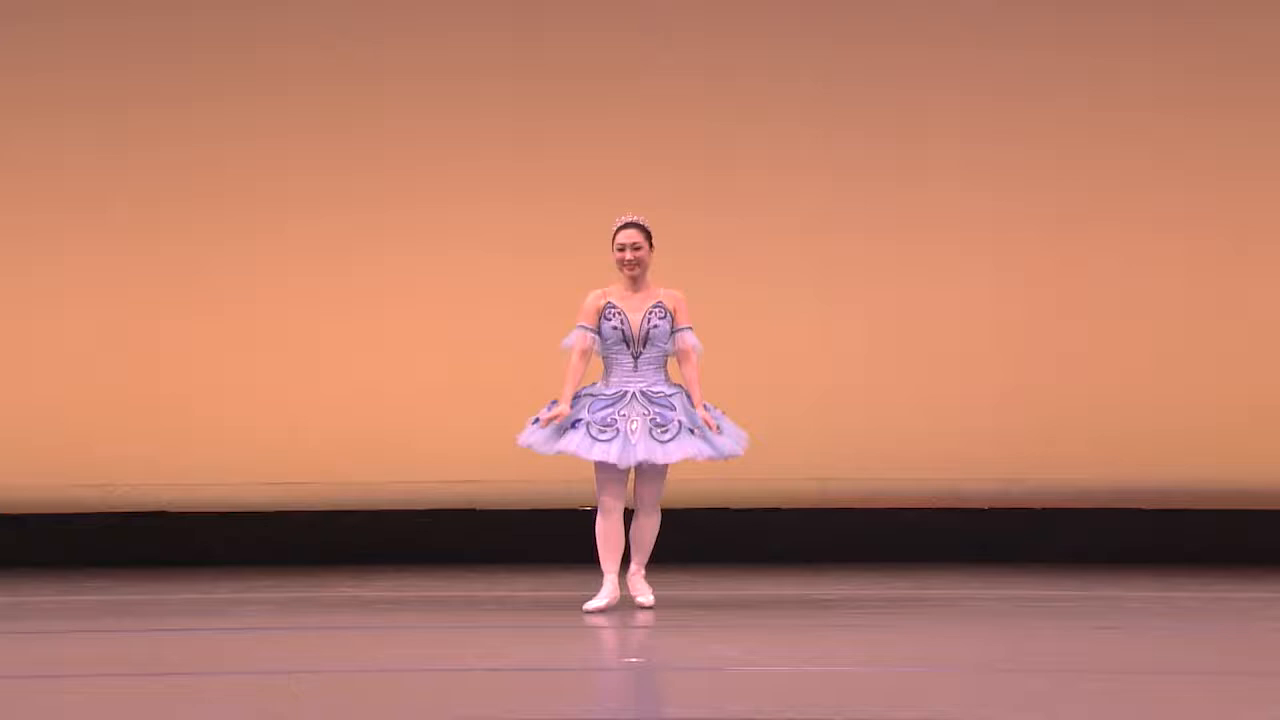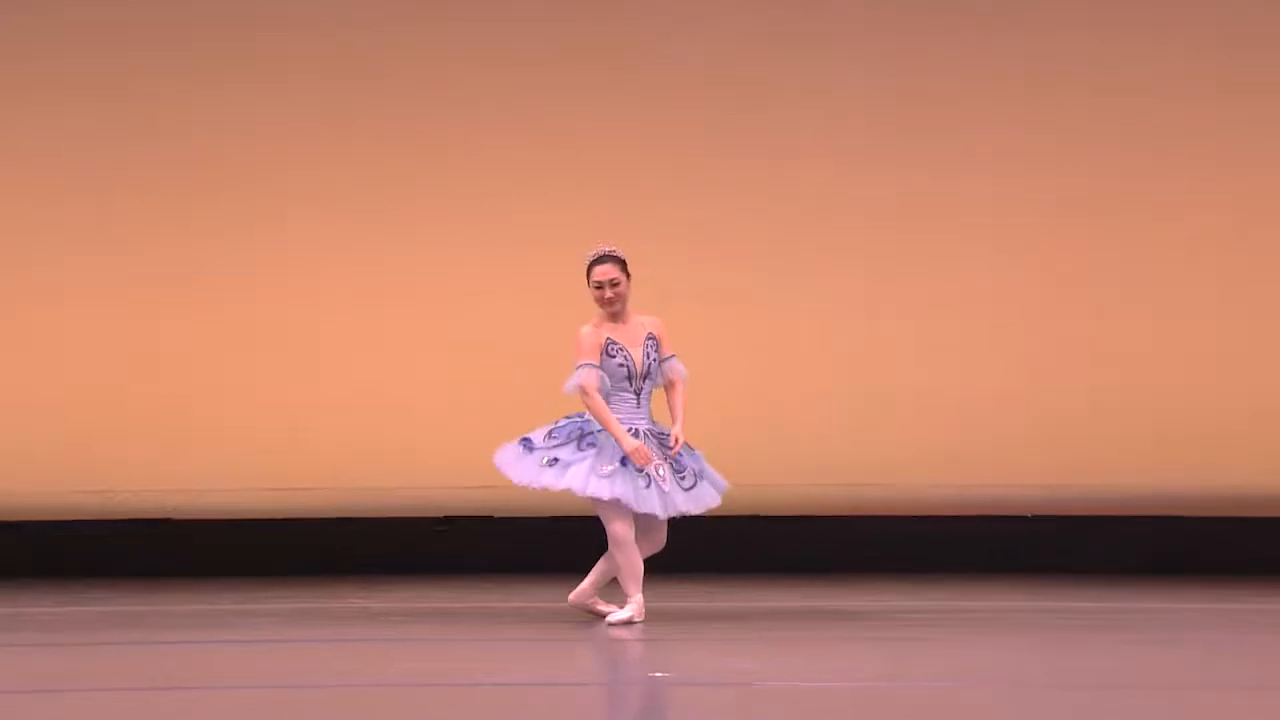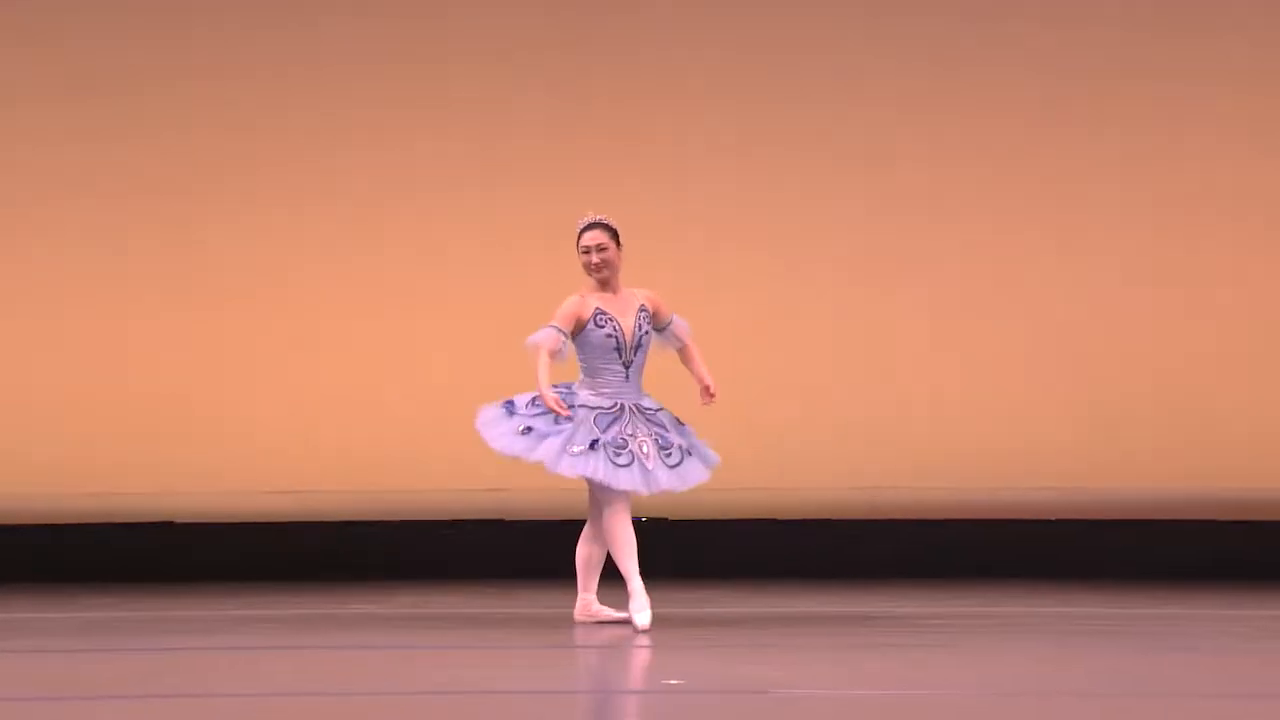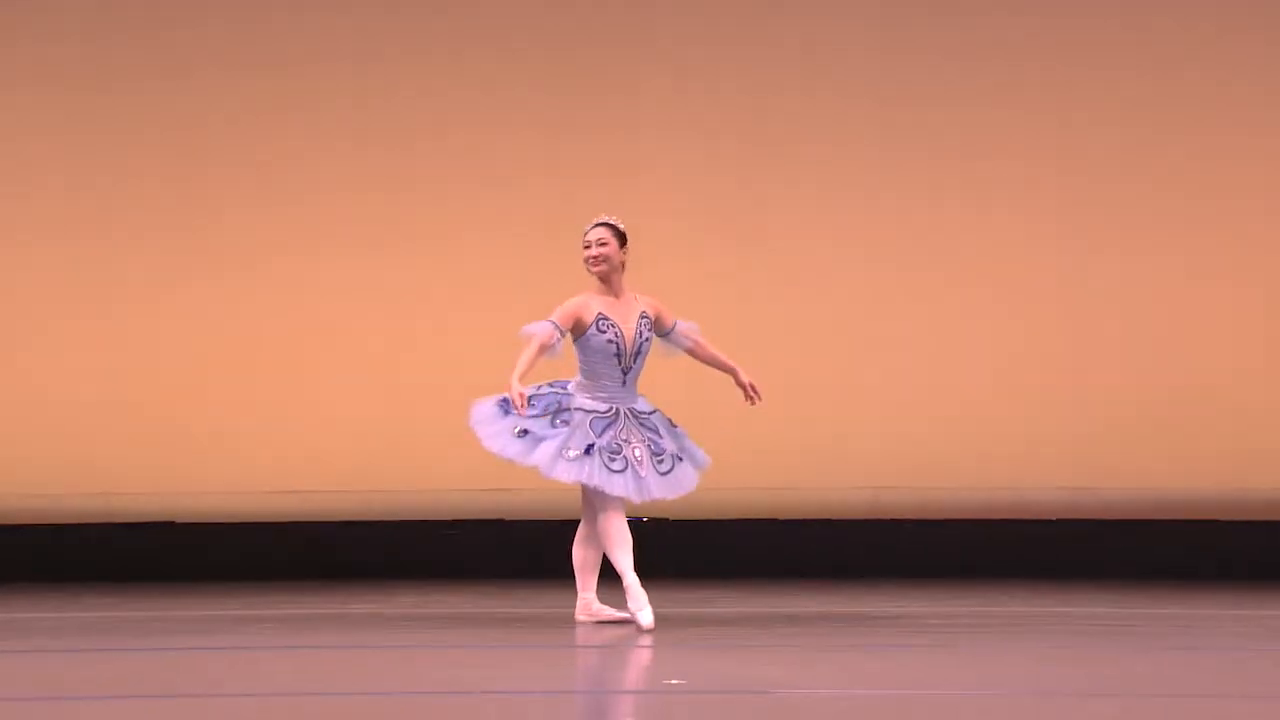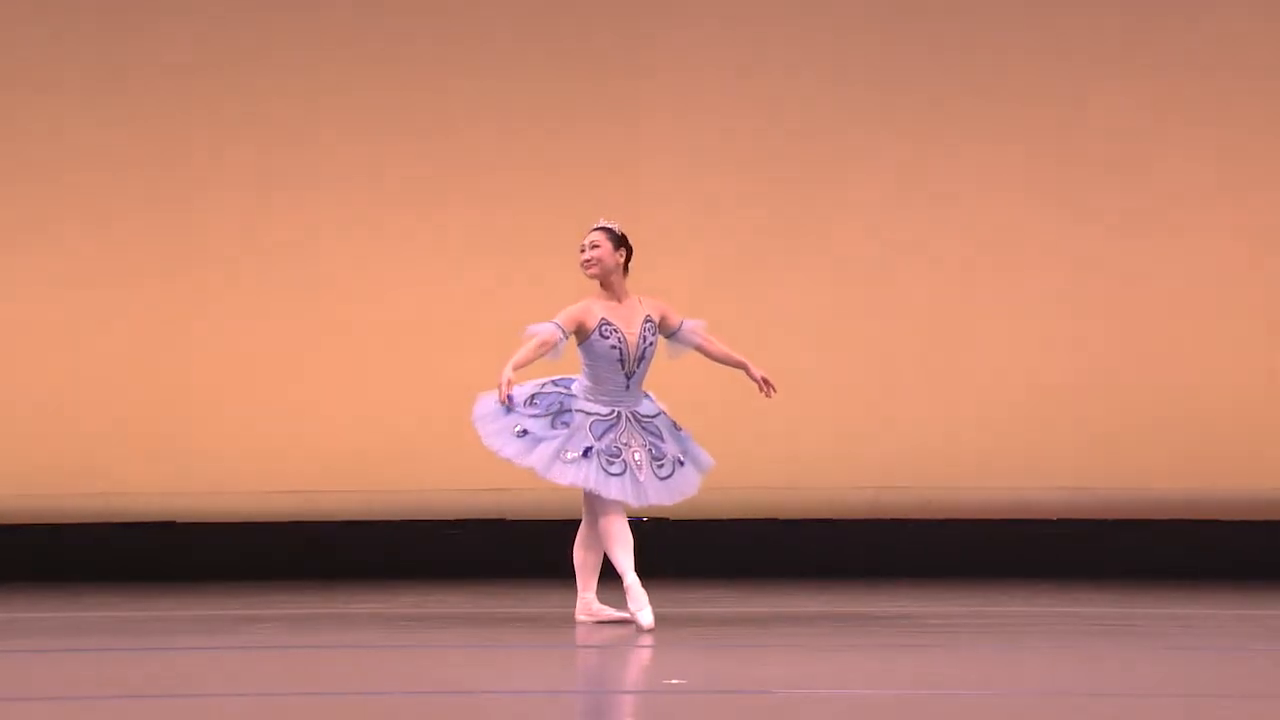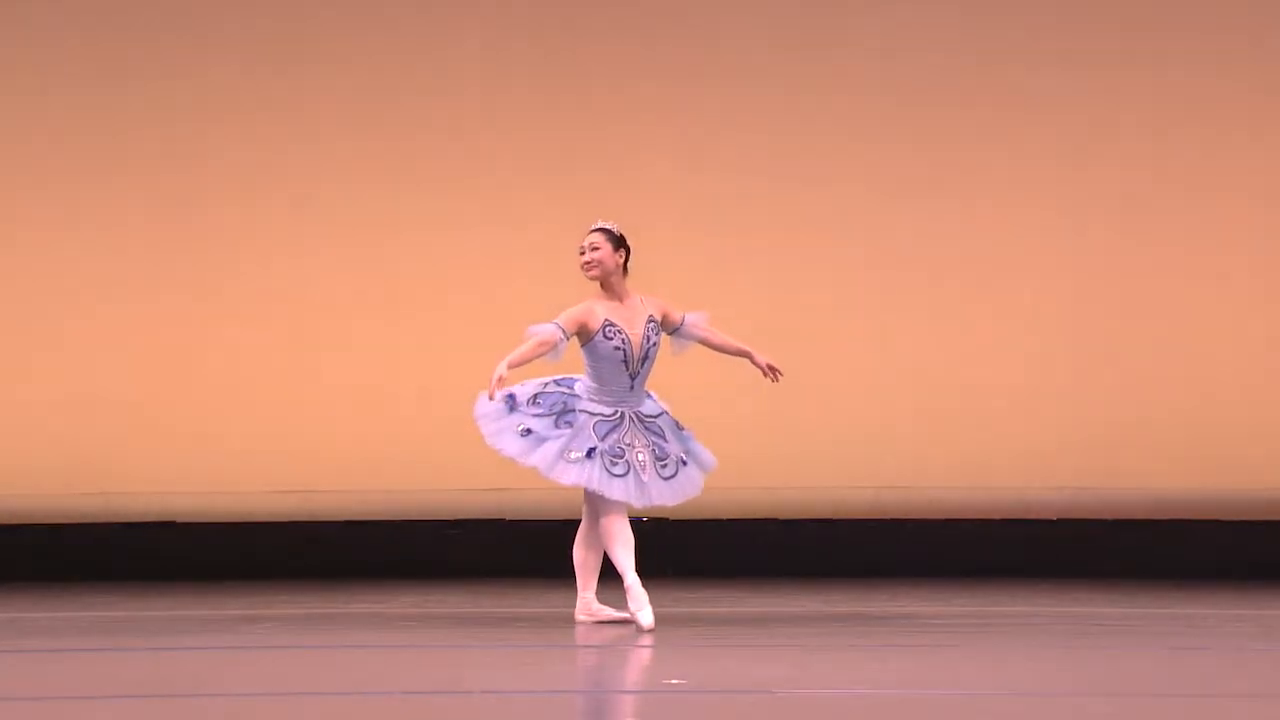
dt=0.5s
person 1, frame 1
left shoulder: (673, 300)
right shoulder: (598, 300)
left elbow: (687, 356)
right elbow: (579, 354)
left wrist: (698, 405)
right wrist: (566, 401)
left hip: (659, 405)
right hip: (609, 405)
left knee: (648, 500)
right knee: (609, 499)
left ankle: (636, 577)
right ankle: (609, 584)
person 1, frame 2
left shoulder: (654, 327)
right shoulder: (590, 334)
left elbow: (674, 382)
right elbow: (589, 393)
left wrist: (678, 425)
right wrist: (623, 439)
left hip: (649, 441)
right hip: (603, 442)
left knee: (654, 537)
right knee: (620, 531)
left ankle: (586, 592)
right ankle: (634, 600)
person 1, frame 3
left shoulder: (647, 300)
right shoulder: (578, 305)
left elbow: (680, 339)
right elbow: (546, 348)
left wrist: (703, 377)
right wrist: (544, 388)
left hip: (636, 415)
right hip: (591, 415)
left knee: (603, 511)
right knee: (614, 504)
left ankle: (587, 602)
right ankle: (637, 591)
person 1, frame 4
left shoulder: (648, 308)
right shoulder: (579, 307)
left elbow: (690, 342)
right elbow: (539, 341)
left wrist: (736, 372)
right wrist: (516, 380)
left hip: (629, 417)
right hip: (586, 416)
left knee: (596, 511)
right knee: (607, 505)
left ankle: (587, 602)
right ankle: (632, 585)
person 1, frame 5
left shoulder: (653, 309)
right shoulder: (584, 312)
left elbow: (698, 339)
right elbow: (543, 340)
left wrist: (746, 365)
right wrist: (510, 367)
left hip: (633, 419)
right hip: (590, 418)
left knee: (598, 510)
right knee: (609, 507)
left ankle: (587, 601)
person 1, frame 6
left shoulder: (654, 308)
right shoulder: (586, 313)
left elbow: (700, 331)
right elbow: (545, 339)
left wrist: (751, 354)
right wrist: (506, 365)
left hip: (634, 419)
right hip: (592, 419)
left knee: (599, 512)
right knee: (610, 508)
left ankle: (587, 601)
